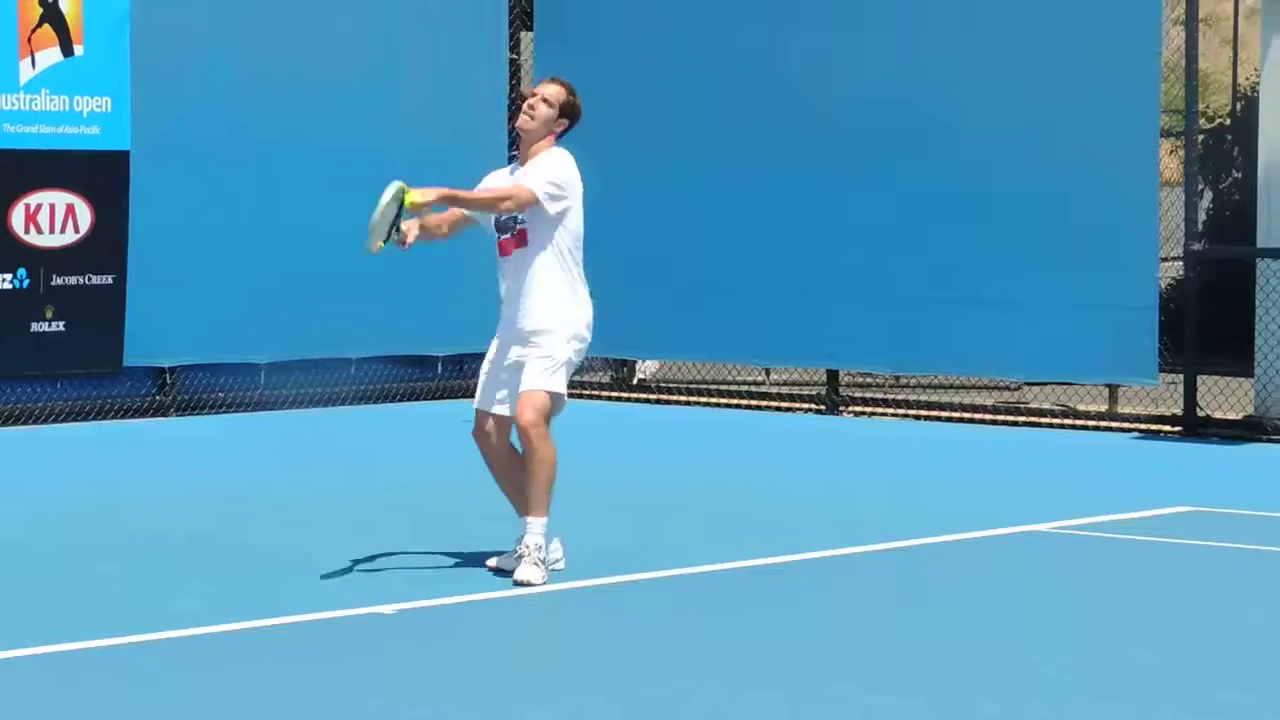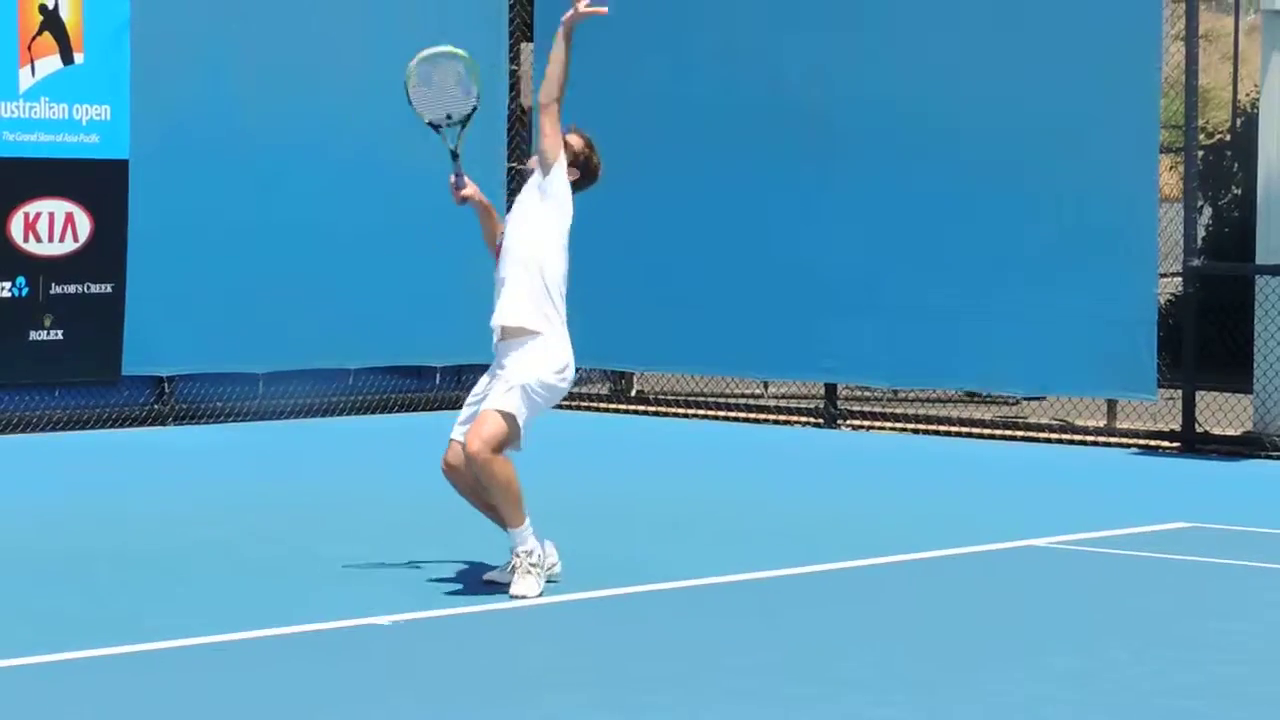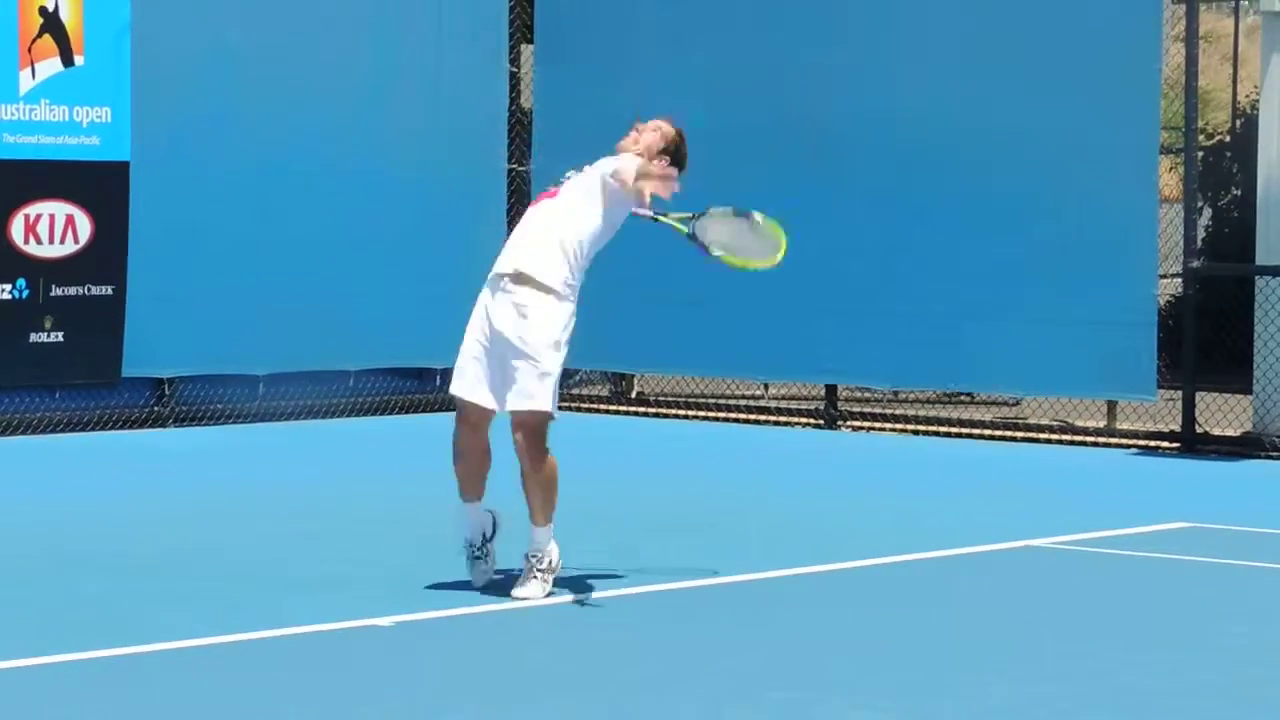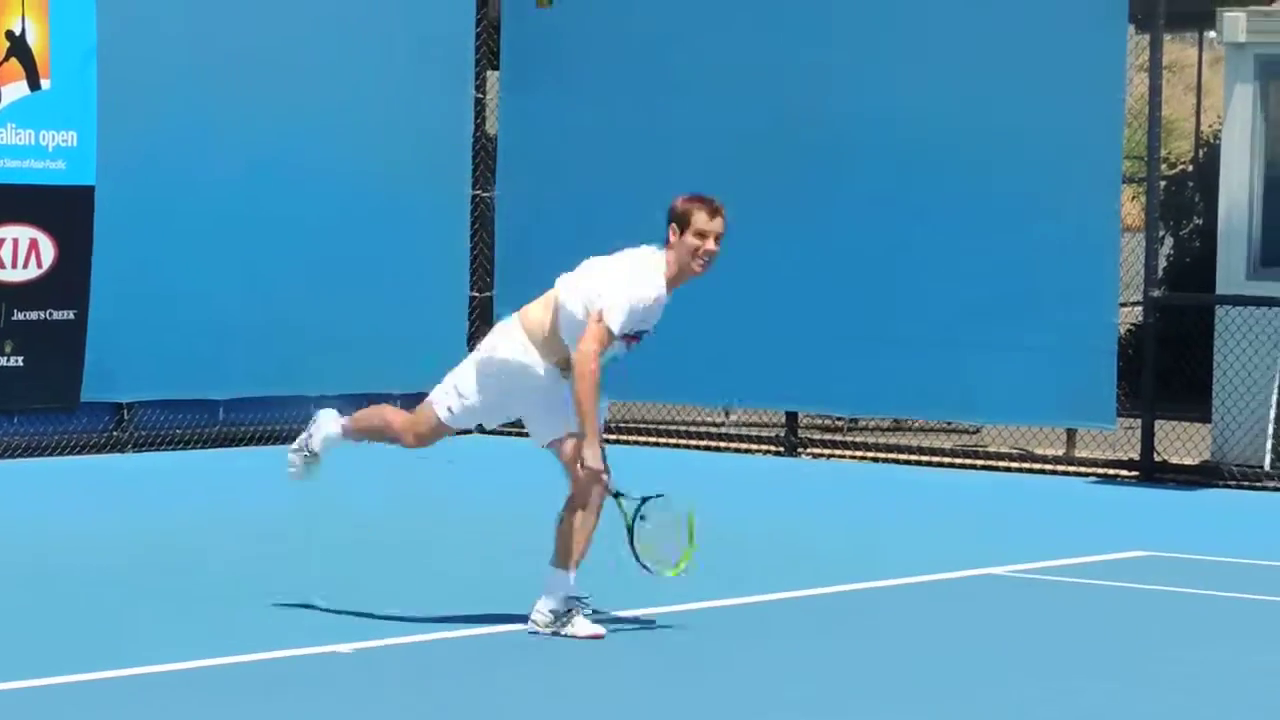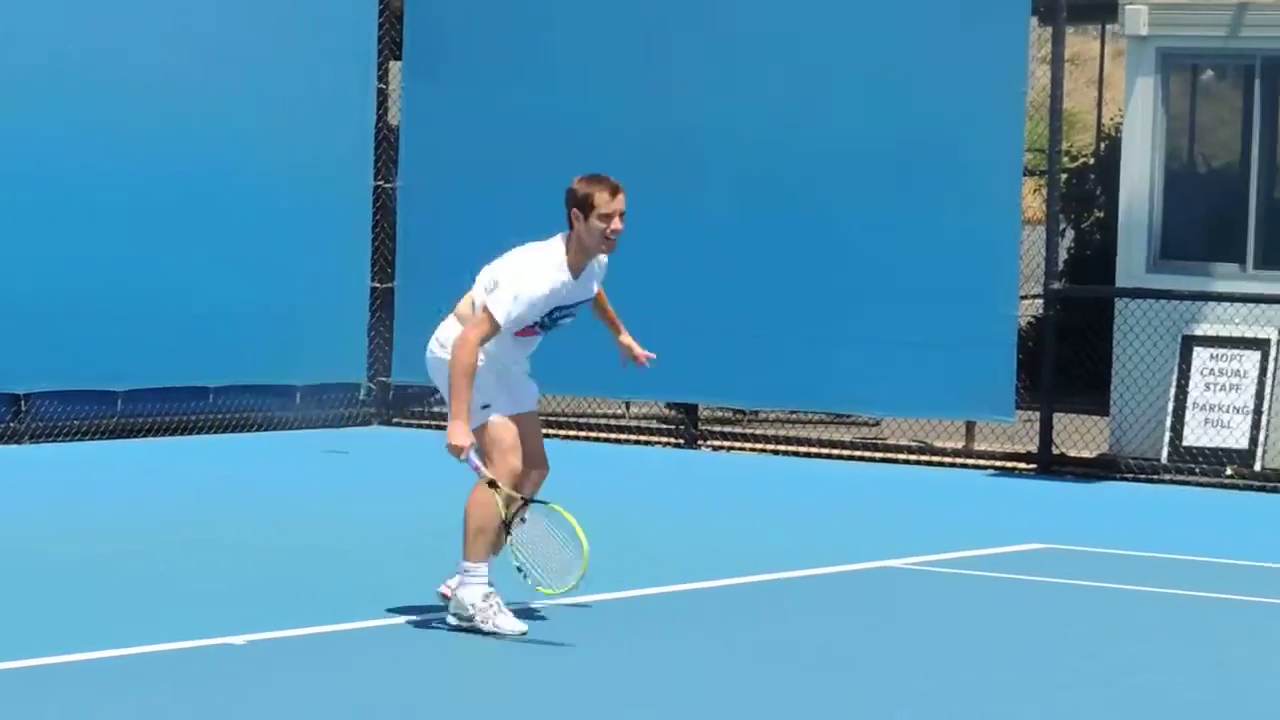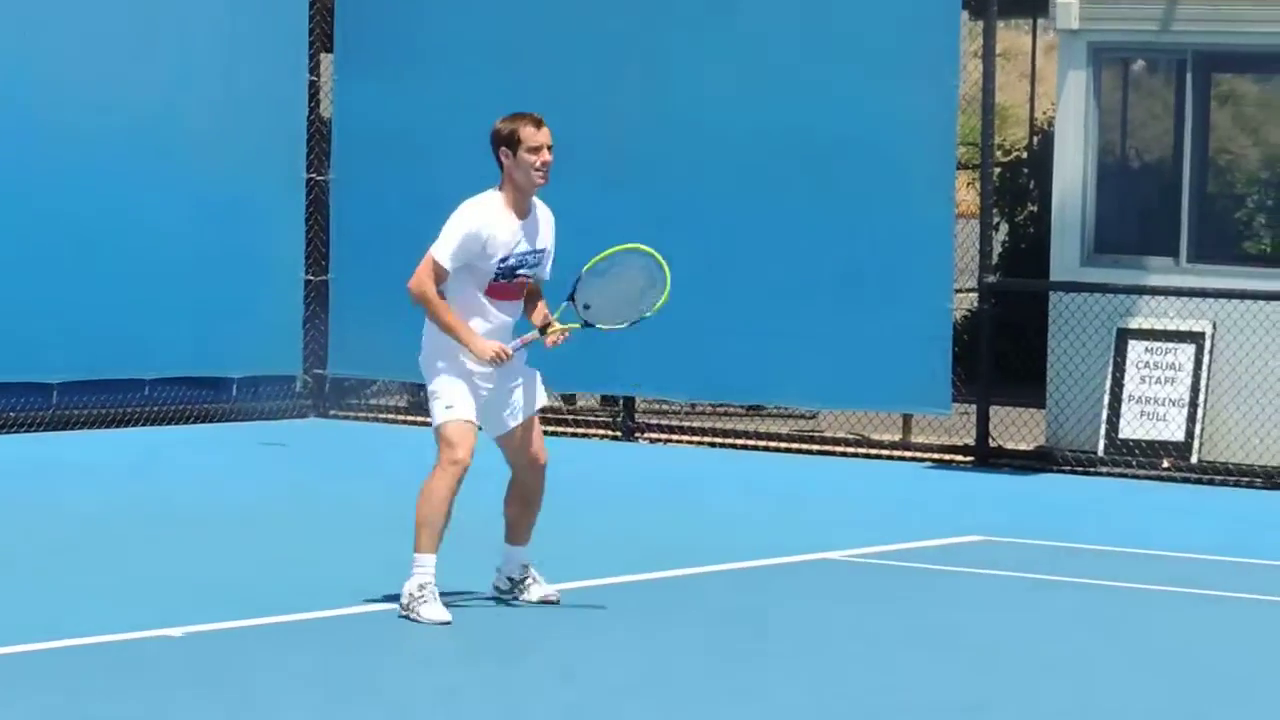
dt=0.4s
person 1, frame 1
left shoulder: (558, 167)
right shoulder: (500, 177)
left elbow: (508, 201)
right elbow: (450, 223)
left wrist: (441, 194)
right wrist: (417, 225)
left hip: (557, 323)
right hip: (513, 326)
left knee: (531, 418)
right knee: (489, 431)
left ankle: (535, 545)
right ankle: (538, 540)
person 1, frame 2
left shoulder: (549, 192)
right shoulder: (531, 209)
left elbow: (548, 104)
right wrist: (481, 203)
left hip: (539, 355)
right hip: (509, 359)
left knee: (479, 446)
right knee: (457, 462)
left ankle: (528, 553)
right ankle: (531, 549)
person 1, frame 3
left shoulder: (617, 172)
right shoulder: (593, 178)
left elbow: (629, 168)
left wrist: (642, 177)
left hip: (539, 306)
right hip: (497, 298)
left knee: (530, 434)
right knee: (469, 421)
left ankle: (542, 555)
right ankle: (479, 530)
person 1, frame 4
left shoulder: (657, 285)
right shoulder: (642, 286)
right elbow: (586, 361)
right wrist: (591, 439)
left hip: (559, 379)
right hip: (512, 360)
left knee: (592, 482)
right knee: (414, 431)
left ankle: (556, 604)
right ankle: (331, 428)
person 1, frame 5
left shoulder: (590, 263)
right shoulder: (535, 274)
right elbow: (469, 340)
left wrist: (621, 335)
right wrist: (457, 420)
left hip: (508, 354)
right hip: (461, 354)
left knee: (535, 469)
right knee: (506, 461)
left ankle: (466, 581)
right ankle: (471, 592)
person 1, frame 6
left shoulder: (543, 219)
right shoulder: (477, 219)
right elbow: (421, 285)
left wrist: (544, 321)
right wrist: (473, 342)
left hip: (503, 357)
right hip: (455, 355)
left knee: (533, 464)
right knee: (456, 456)
left ankle: (513, 571)
right ankle: (420, 585)
